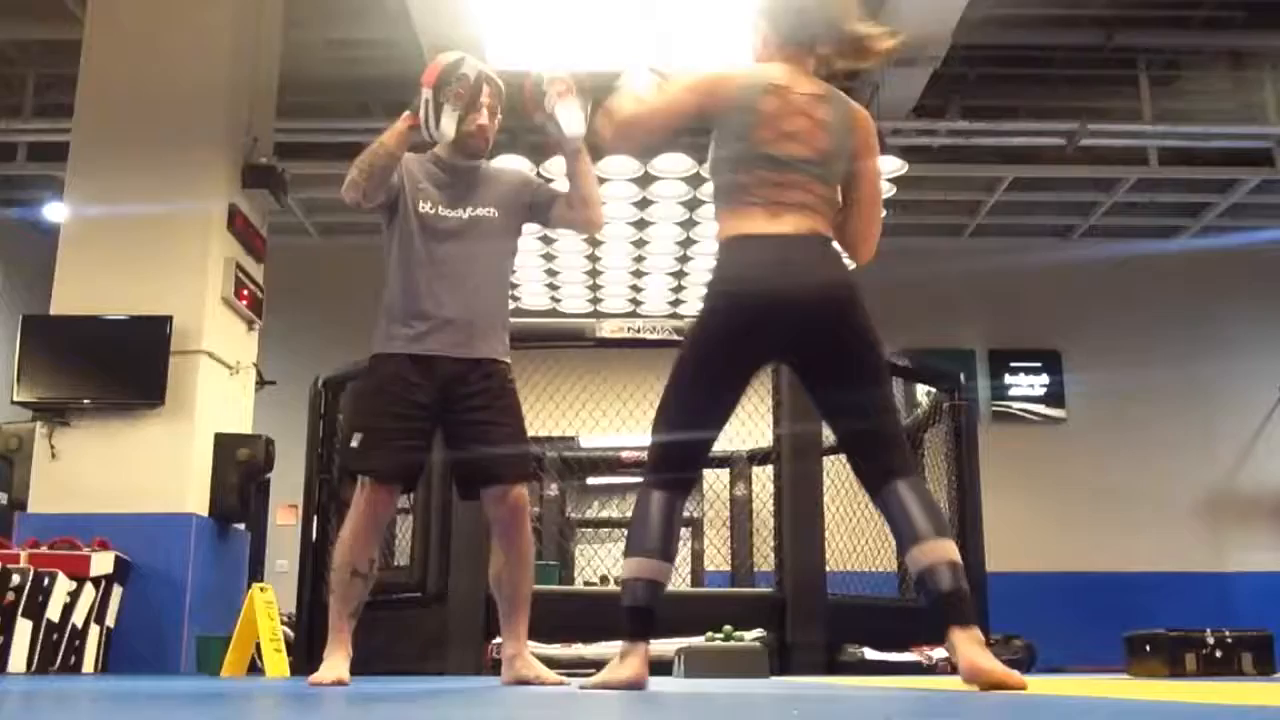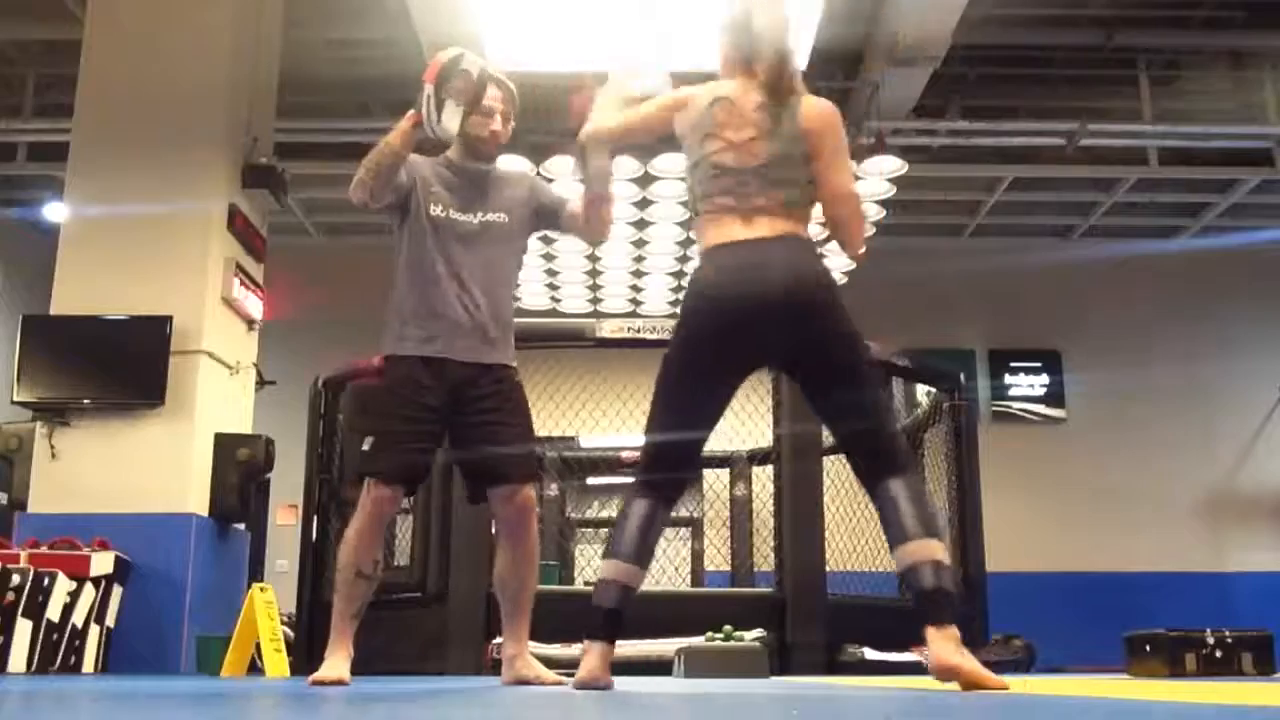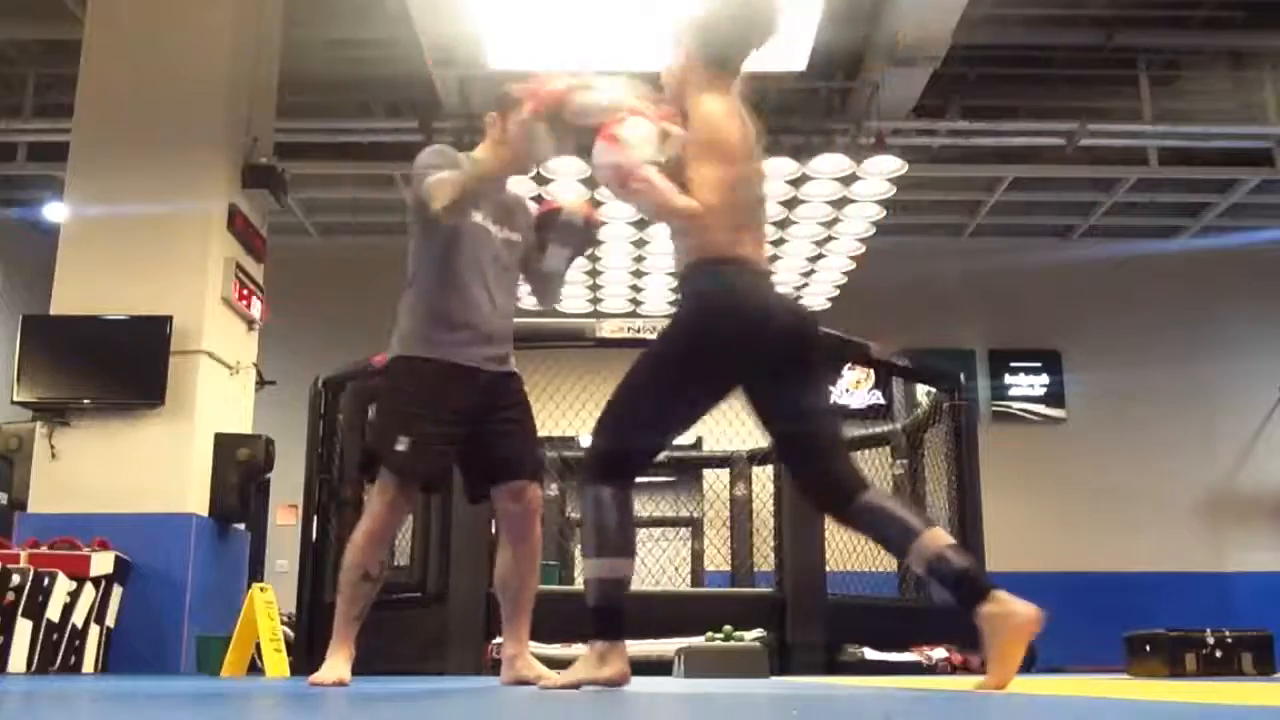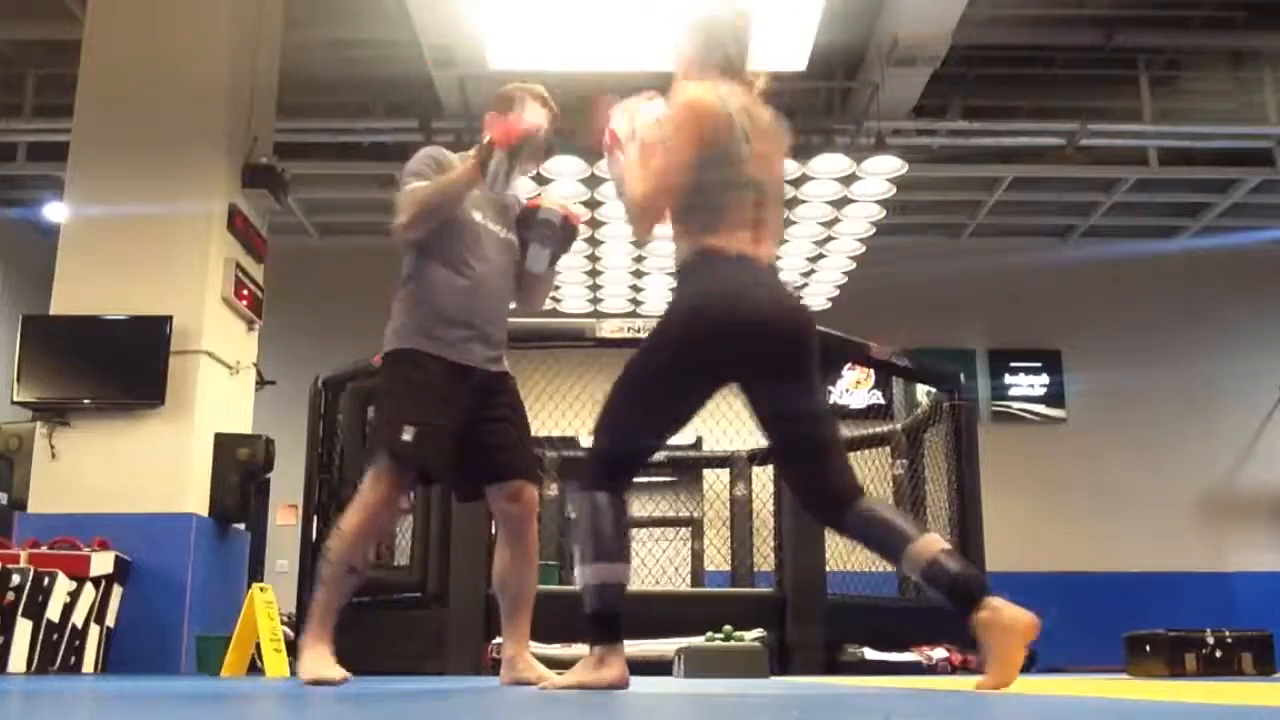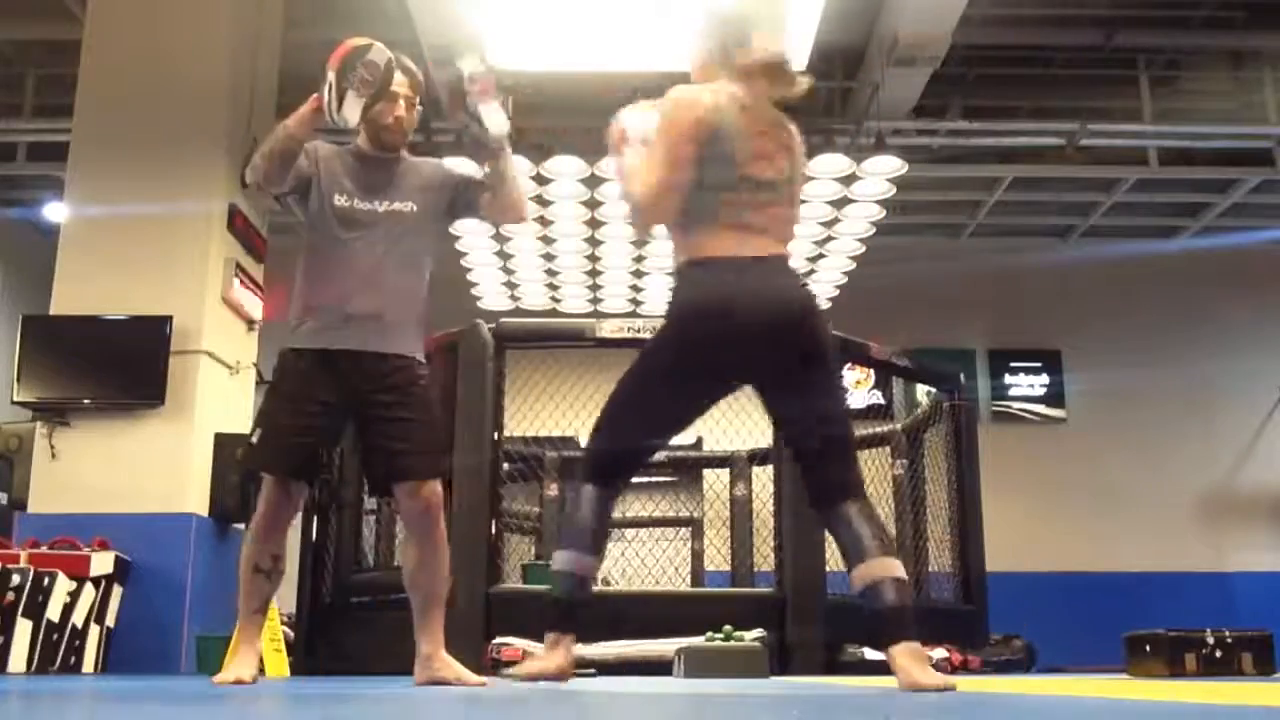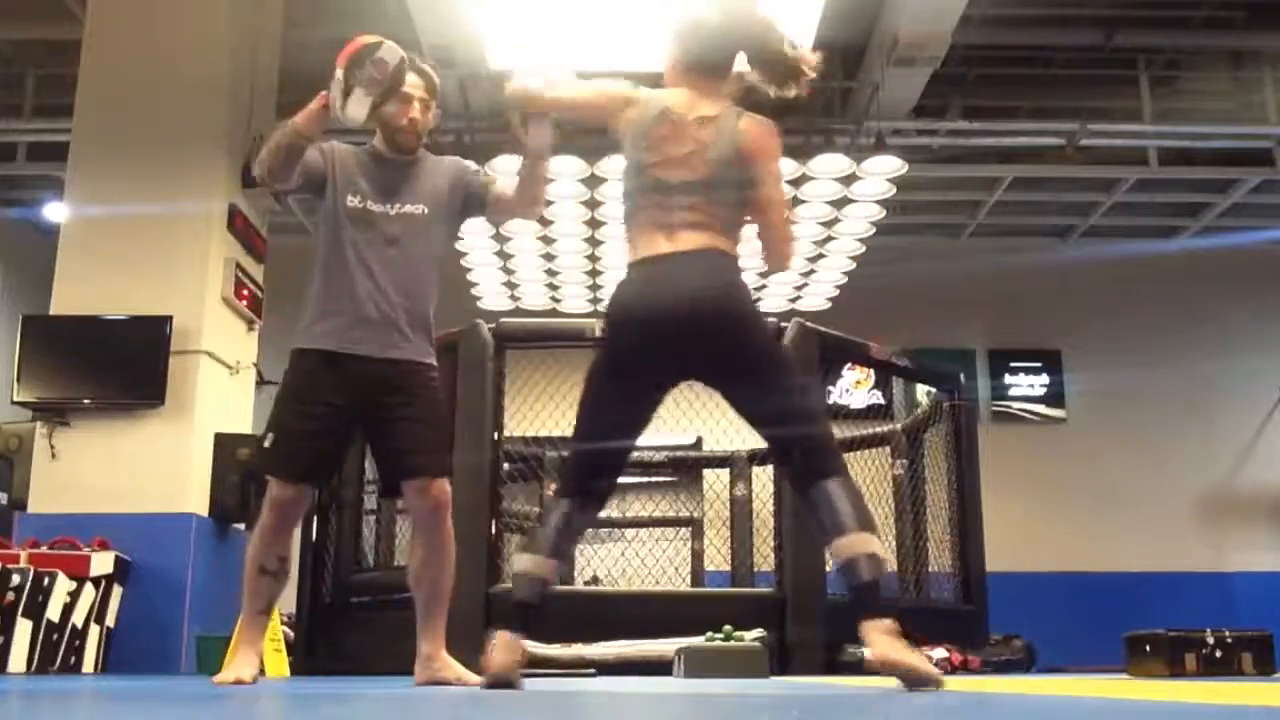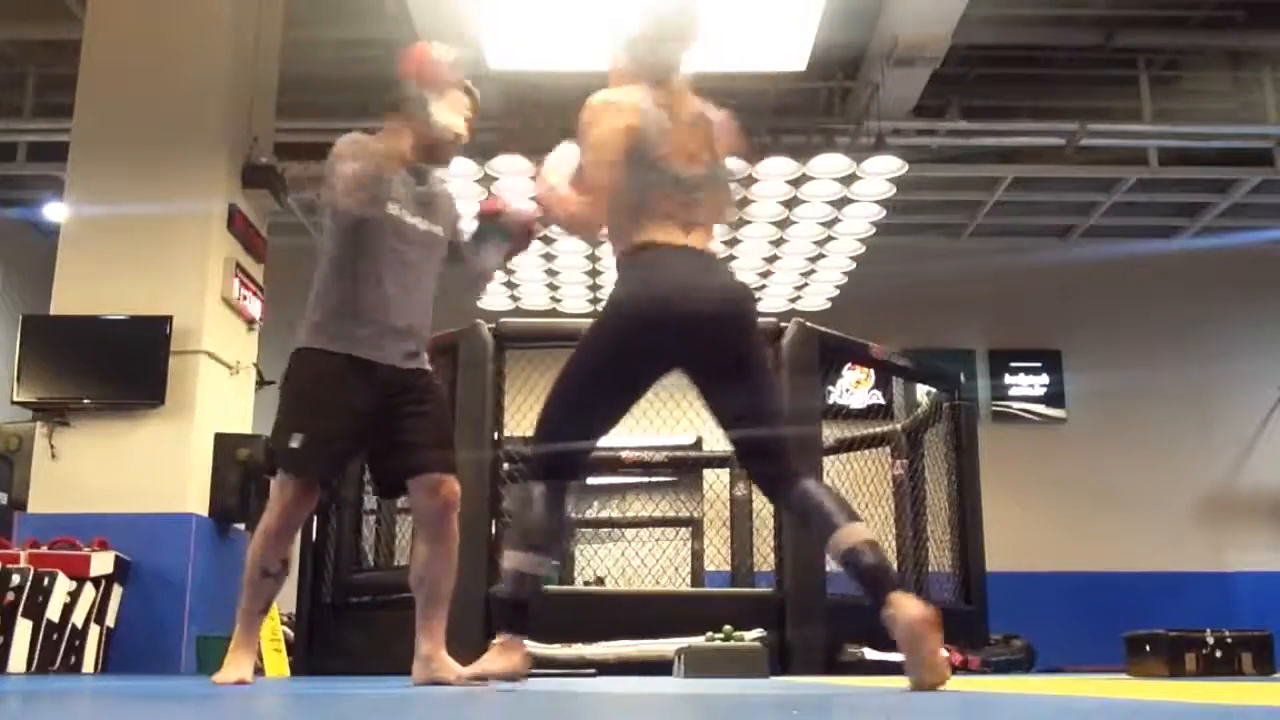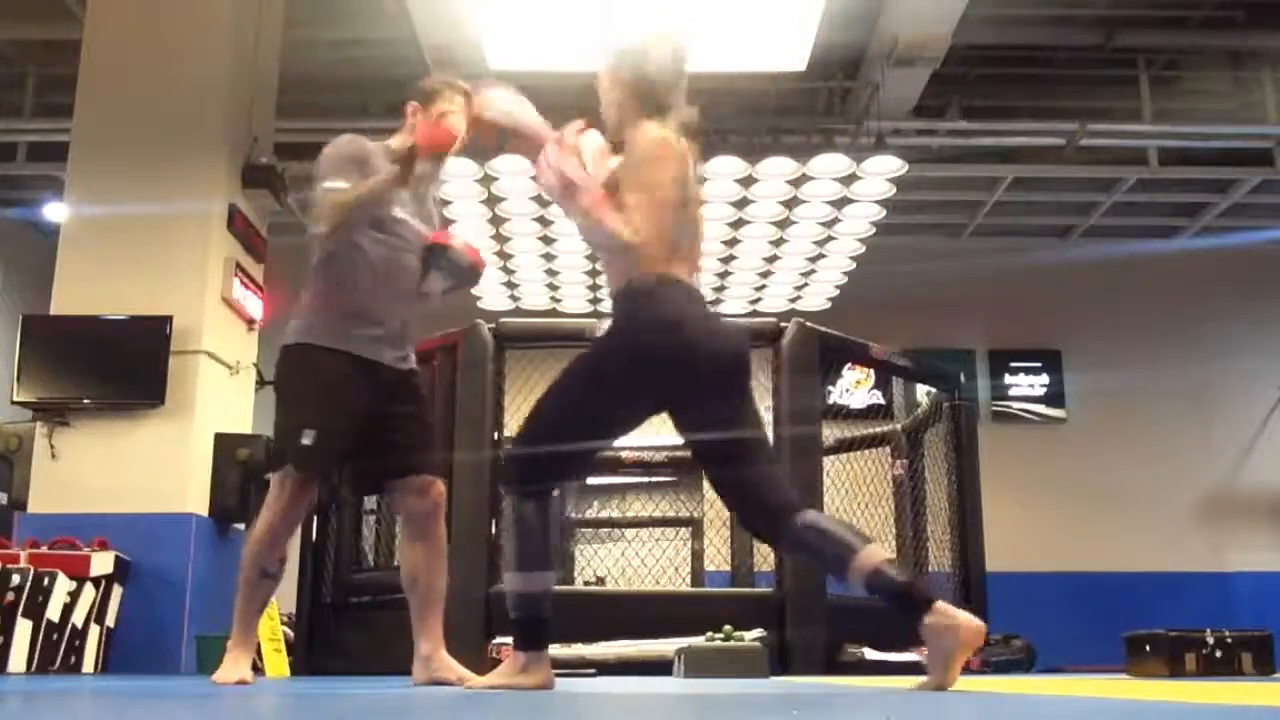
dt=0.2s
person 1, frame 1
left shoulder: (727, 84)
right shoulder: (852, 116)
left elbow: (617, 130)
right elbow: (864, 244)
left wrist: (637, 87)
left hip: (741, 290)
right hip: (824, 291)
left knee: (669, 470)
right knee: (888, 467)
left ankle: (632, 649)
right ankle: (967, 639)
person 1, frame 2
left shoulder: (689, 103)
right shoulder: (818, 115)
left elbow: (595, 133)
right elbow: (853, 235)
left wrist: (608, 101)
left hip: (721, 297)
right hip: (803, 291)
left knee: (661, 477)
right knee: (889, 467)
left ankle: (599, 648)
right ankle: (943, 636)
person 1, frame 3
left shoulder: (711, 117)
right shoulder: (729, 118)
left elbow: (703, 227)
left wrist: (635, 177)
left hip: (721, 317)
right hip: (764, 317)
left knee: (609, 466)
right knee: (839, 488)
left ankle: (607, 649)
right ankle: (993, 605)
person 1, frame 4
left shoulder: (694, 104)
right shoulder: (766, 125)
left elbow: (641, 215)
left wrist: (633, 149)
left hip: (710, 314)
right hip: (775, 314)
left knee: (602, 469)
right knee: (833, 498)
left ankle: (602, 656)
right ankle: (982, 611)
person 1, frame 5
left shoulder: (688, 103)
right shoulder: (786, 130)
left elbow: (649, 212)
left wrist: (629, 150)
left hip: (706, 311)
right hip: (788, 312)
left knee: (602, 466)
right knee: (839, 491)
left ankle: (558, 644)
right ankle: (906, 652)
person 1, frame 6
left shoulder: (634, 101)
right shoulder: (754, 132)
left elbow: (525, 91)
right elbow: (779, 253)
left wrist: (566, 91)
left hip: (641, 311)
right hip: (720, 304)
left knee: (584, 483)
right knee: (819, 466)
left ankle: (508, 640)
right ankle: (879, 629)
person 1, frame 7
left shoulder: (612, 106)
right shoulder: (717, 122)
left elbow: (581, 219)
left wrist: (556, 186)
left hip: (651, 303)
right hip: (719, 301)
left knee: (550, 463)
right knee: (781, 474)
left ankle: (509, 643)
right ankle: (897, 603)
person 1, frame 8
left shoulder: (648, 142)
right shoulder: (658, 146)
left elbow: (638, 254)
left wrist: (584, 193)
left hip: (652, 335)
right hip: (705, 342)
left knee: (527, 471)
right knee: (772, 510)
left ankle: (528, 658)
right ankle: (936, 617)
person 2, frame 1
left shoulder: (512, 186)
right shoulder: (406, 171)
left elbow: (587, 219)
right elbow: (355, 190)
left wrist: (572, 144)
right wrist: (416, 116)
left hip: (482, 364)
right hip: (404, 359)
left knee: (511, 503)
right knee: (373, 500)
left ankle: (516, 653)
right ankle: (337, 650)
person 2, frame 2
left shoulder: (522, 192)
right shoulder: (420, 170)
left elbow: (593, 230)
right elbow: (364, 191)
right wrist: (419, 114)
left hip: (490, 366)
right hip: (415, 359)
left knee: (517, 504)
right knee: (379, 499)
left ankle: (517, 653)
right ankle: (337, 651)
person 2, frame 3
left shoulder: (519, 209)
right shoulder: (442, 161)
left elbow: (545, 294)
right elbow: (450, 205)
left wrist: (563, 247)
right wrist: (512, 143)
left hip: (494, 370)
right hip: (429, 360)
left knee: (523, 505)
right knee: (390, 500)
left ankle: (517, 655)
right ankle: (339, 651)
person 2, frame 4
left shoulder: (518, 207)
right shoulder: (436, 162)
left elbow: (530, 299)
right elbow: (408, 222)
left wrist: (548, 250)
right wrist: (484, 159)
left hip: (486, 368)
right hip: (423, 355)
left knee: (519, 506)
right knee: (382, 492)
left ankle: (518, 656)
right ankle: (317, 643)
person 2, frame 5
left shoulder: (436, 180)
right shoulder: (320, 161)
left elbow: (513, 212)
right elbow: (260, 176)
left wrist: (497, 139)
right wrist: (320, 105)
left hip: (394, 361)
right hip: (314, 353)
left knee: (423, 501)
right knee: (278, 497)
left ankle: (431, 653)
right ankle: (246, 649)
person 2, frame 6
left shoulder: (450, 179)
right shoulder: (335, 159)
left elbow: (525, 212)
right elbow: (268, 170)
left wrist: (535, 148)
right wrist: (331, 99)
left hip: (406, 365)
right hip: (326, 355)
left knee: (433, 499)
right knee: (285, 498)
left ankle: (432, 653)
right ankle: (247, 648)
person 2, frame 7
left shoulder: (443, 201)
right shoulder: (358, 152)
left elbow: (471, 281)
right elbow: (348, 197)
left wrist: (507, 241)
right wrist: (414, 125)
left hip: (407, 369)
right hip: (333, 357)
left knee: (440, 497)
right knee: (292, 500)
left ankle: (431, 652)
right ankle: (242, 647)
person 2, frame 8
left shoulder: (425, 200)
right shoulder: (350, 152)
right elbow: (328, 224)
left wrist: (452, 271)
right wrist: (399, 168)
left hip: (392, 364)
right hip: (324, 351)
left knee: (426, 501)
right knee: (292, 495)
left ankle: (431, 653)
right ankle: (240, 649)
